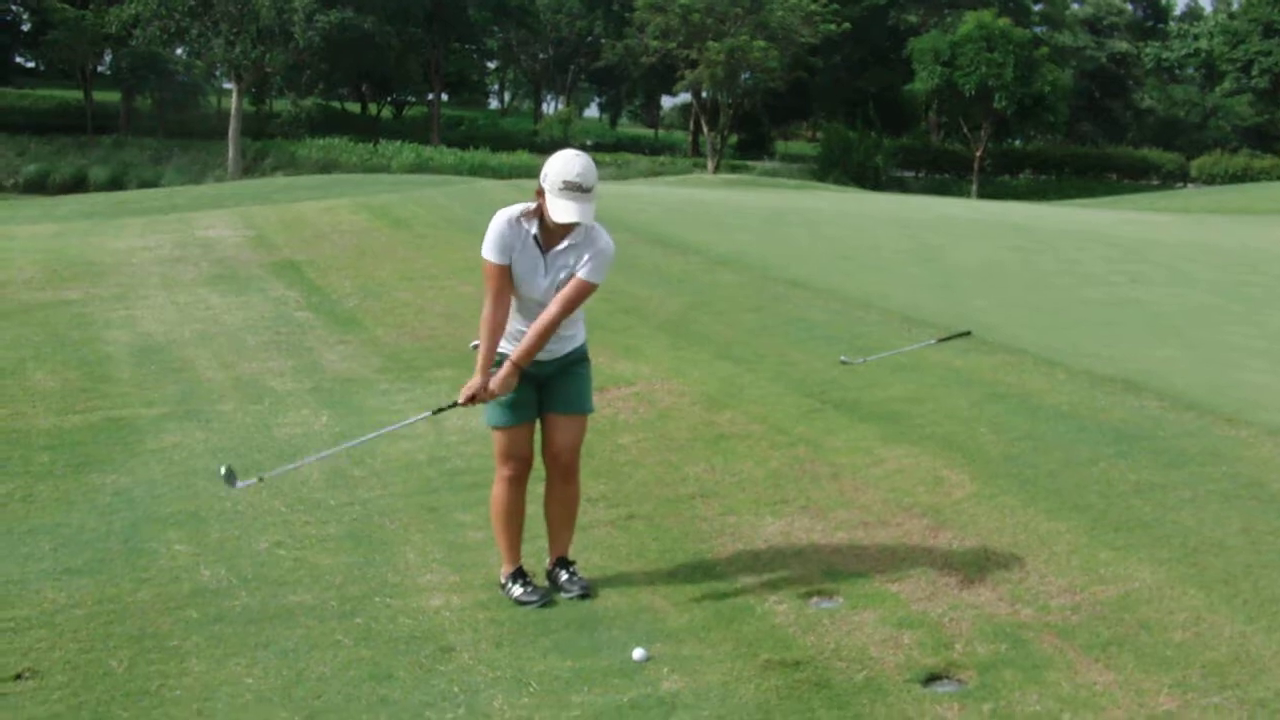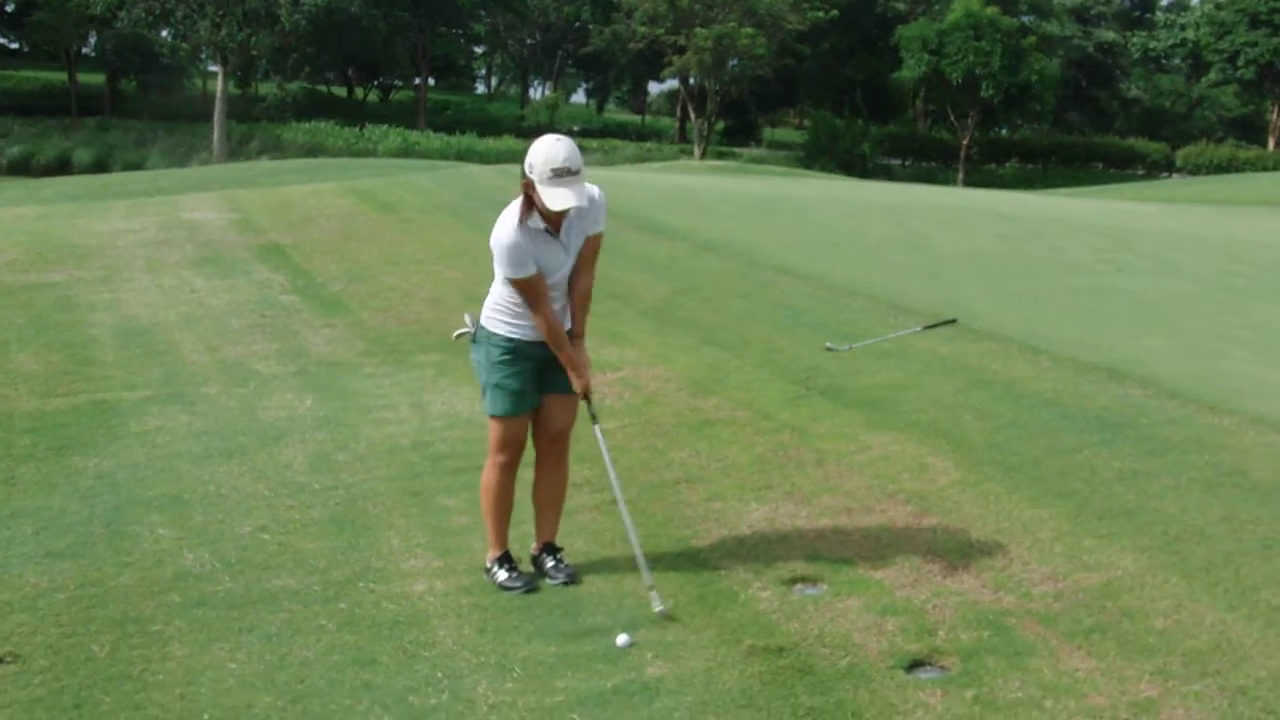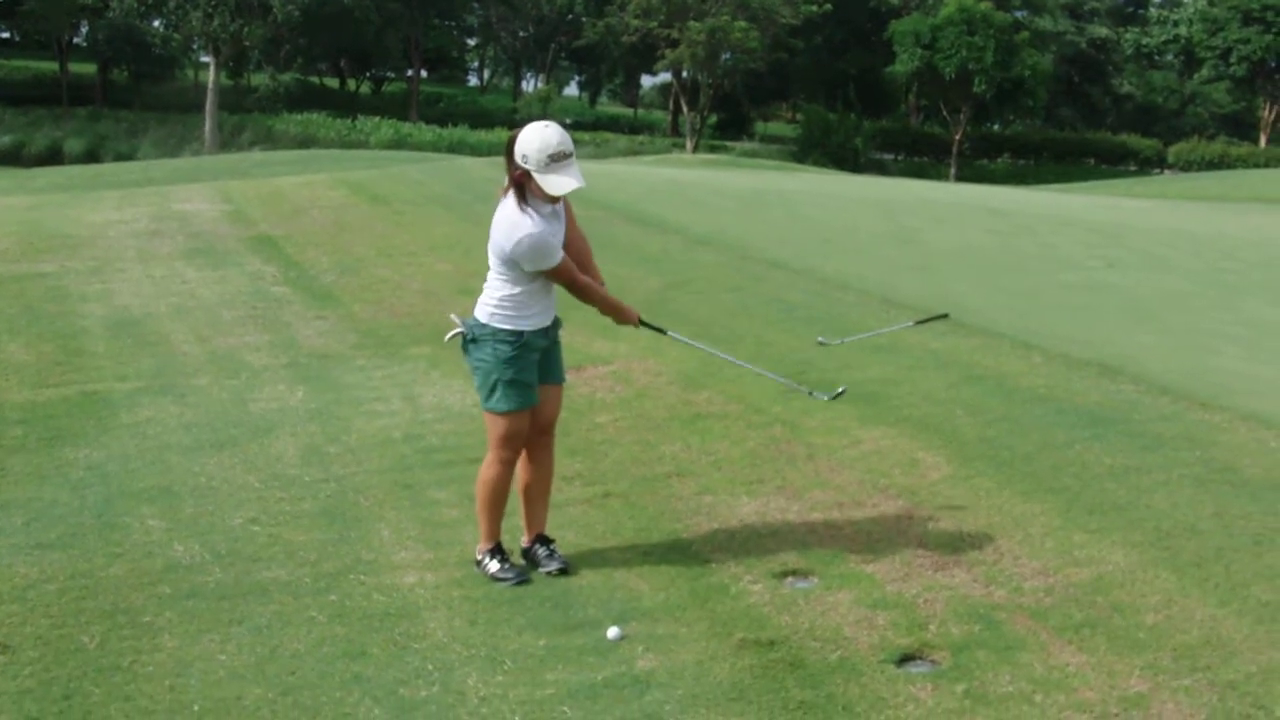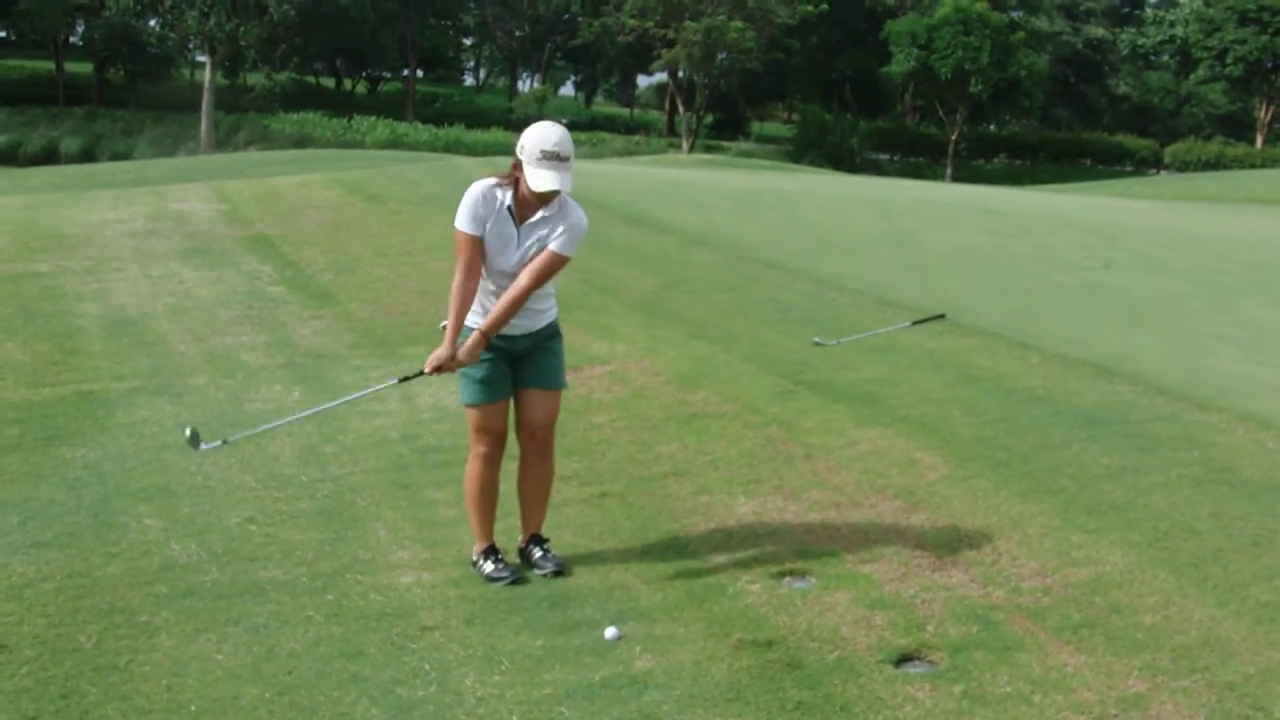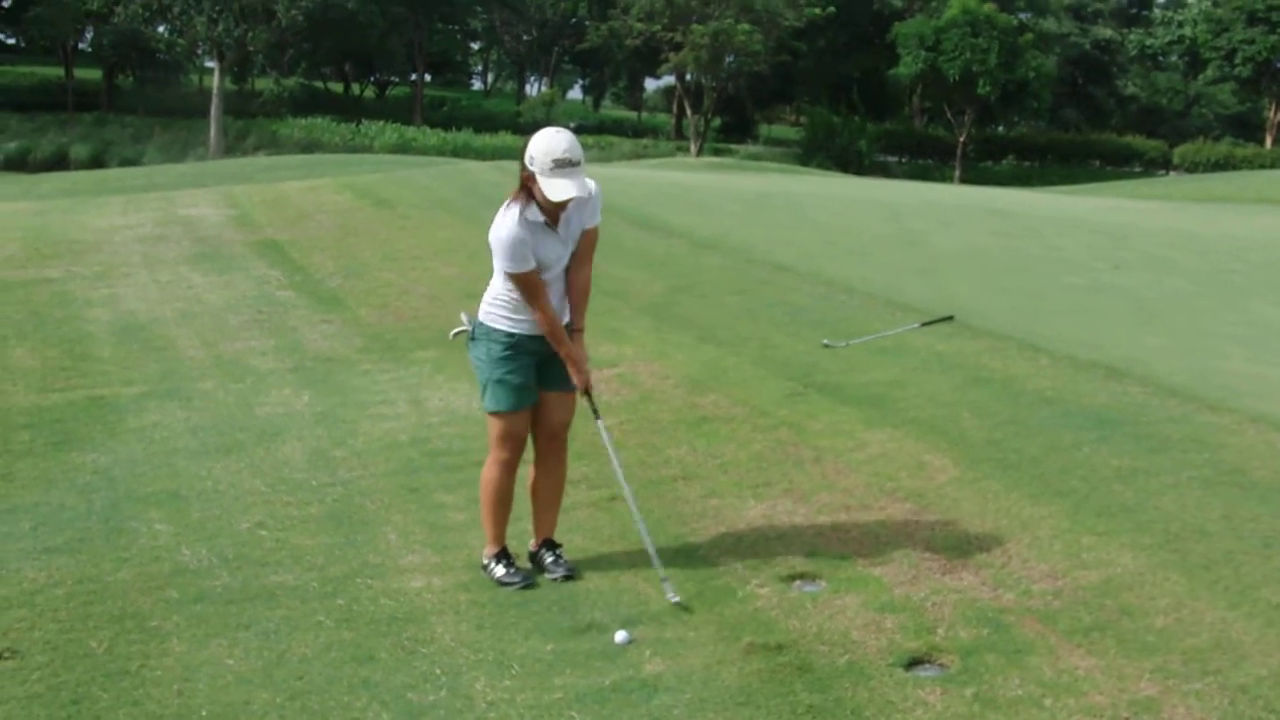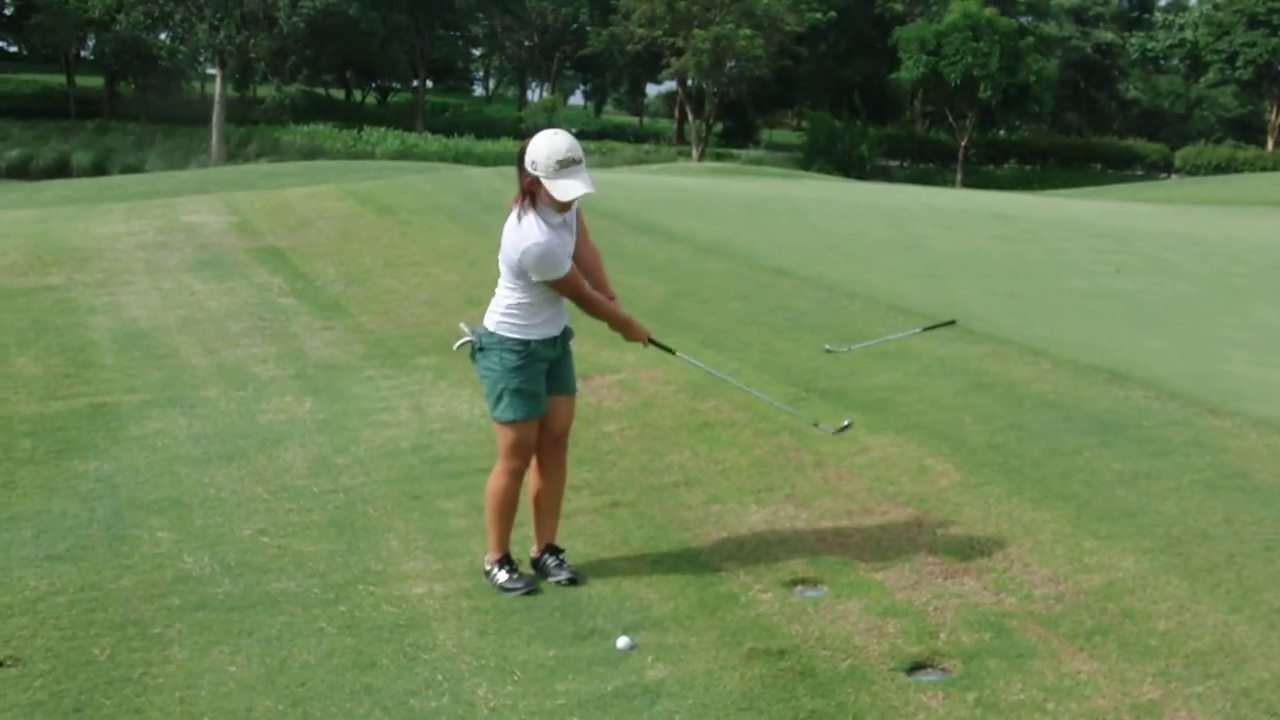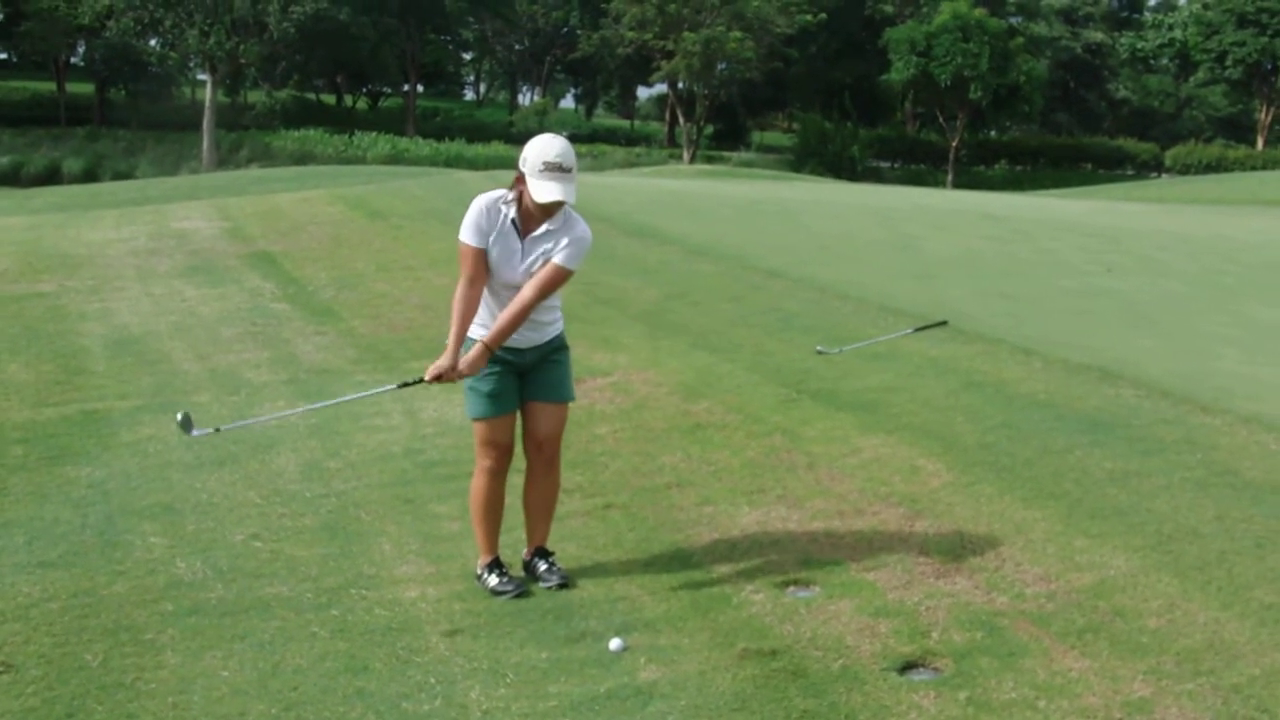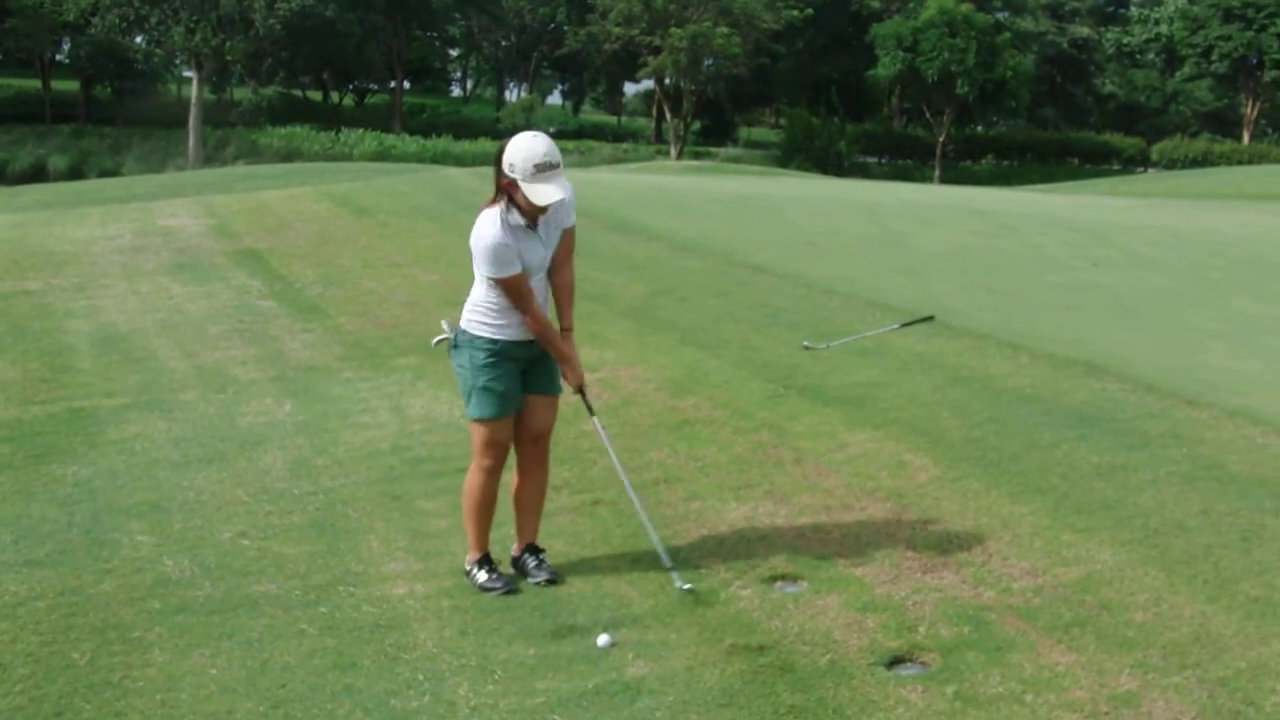
dt=0.5s
person 1, frame 1
left shoulder: (598, 246)
right shoulder: (508, 224)
left elbow: (556, 316)
right elbow: (496, 303)
left wrist: (509, 373)
right wrist: (482, 370)
left hip: (567, 360)
right hip: (507, 357)
left knee: (565, 463)
right knee: (513, 467)
left ankle: (560, 562)
right ankle: (511, 571)
person 1, frame 2
left shoulder: (593, 202)
right shoulder: (511, 234)
left elbow: (583, 277)
right elbow: (540, 310)
left wrist: (579, 343)
right wrist: (572, 368)
left hip: (560, 336)
right hip: (505, 342)
left knee: (556, 444)
right knee: (507, 451)
left ankle: (546, 548)
right ankle: (497, 556)
person 1, frame 3
left shoulder: (544, 184)
right shoulder: (528, 232)
left elbow: (573, 241)
right elbow: (574, 281)
left wrist: (603, 297)
right wrist: (618, 310)
left hip: (541, 330)
right hip: (505, 339)
left knee: (542, 434)
right knee: (507, 447)
left ankle: (535, 539)
right ankle: (487, 549)
person 1, frame 4
left shoulder: (572, 221)
right shoulder: (482, 197)
left elbow: (525, 286)
right elbow: (466, 274)
left wrist: (479, 341)
right wrist: (451, 340)
left hip: (538, 334)
right hip: (474, 332)
left knee: (539, 437)
right knee: (488, 443)
left ankle: (532, 540)
right ankle: (484, 548)
person 1, frame 5
left shoulder: (589, 196)
right shoulder: (511, 230)
left elbow: (580, 271)
right elbow: (539, 306)
left wrist: (576, 337)
right wrist: (575, 362)
left hip: (555, 336)
right hip: (505, 339)
left knee: (555, 441)
right knee: (507, 448)
left ankle: (544, 543)
right ankle: (494, 552)
person 1, frame 6
left shoulder: (556, 196)
right shoulder: (536, 241)
left elbow: (583, 246)
right elbow: (583, 296)
left wrist: (613, 301)
right wrist: (626, 325)
left hip: (552, 340)
right hip: (512, 348)
left knee: (554, 445)
right knee: (516, 456)
left ankle: (545, 549)
right ankle: (497, 559)
person 1, frame 7
left shoulder: (576, 234)
right shoulder: (486, 208)
left elbow: (530, 300)
right elbow: (470, 285)
left wrist: (480, 353)
right wrist: (453, 350)
left hip: (545, 349)
right hip: (492, 351)
left knee: (545, 451)
right knee: (494, 459)
left ankle: (537, 552)
right ankle: (488, 562)
person 1, frame 8
left shoulder: (562, 200)
right shoulder: (493, 234)
left elbow: (563, 270)
right elbow: (528, 307)
left wrist: (568, 336)
right wrist: (566, 362)
left hip: (536, 341)
right hip: (488, 345)
left knee: (536, 445)
right knee: (491, 455)
left ankle: (526, 548)
right ankle: (477, 558)
